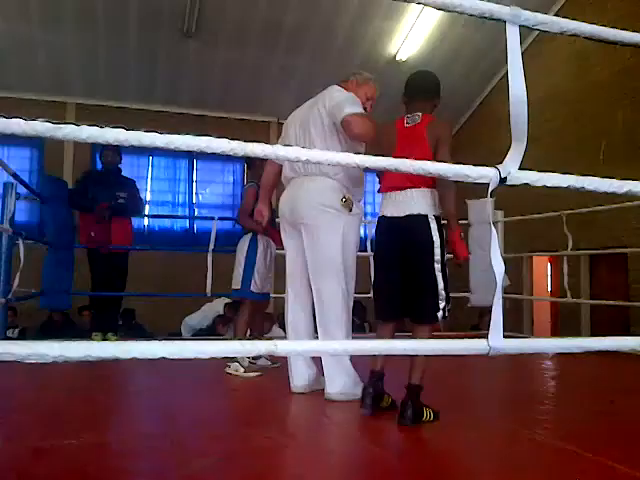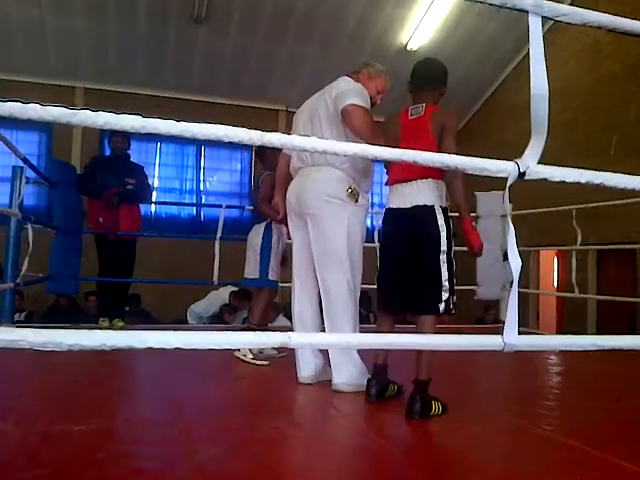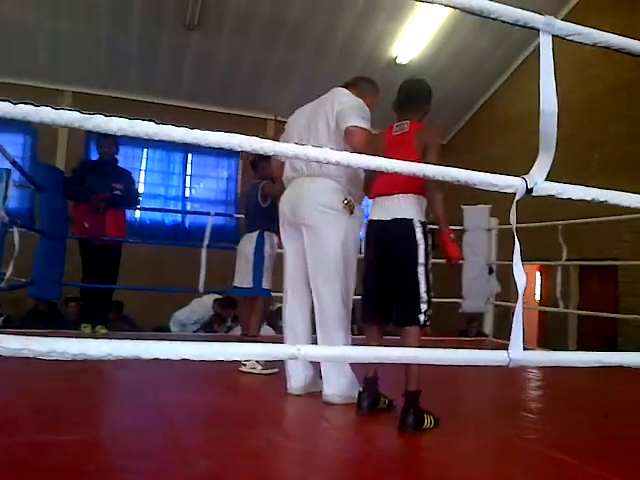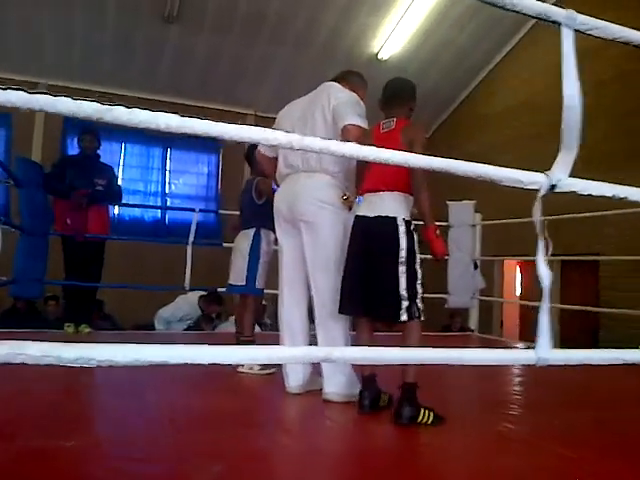
dt=0.3s
person 1, frame 1
left shoulder: (386, 132)
right shoulder: (439, 128)
left elbow: (382, 176)
right elbow: (444, 182)
right wrist: (455, 233)
left hip: (388, 220)
right hip: (421, 219)
left knee: (388, 311)
right knee: (425, 313)
left ankle: (374, 387)
right ankle: (412, 400)
person 1, frame 2
left shoulder: (392, 123)
right shoulder: (445, 118)
left elbow: (389, 170)
right elbow: (451, 173)
right wrist: (467, 224)
left hip: (394, 211)
right hip: (428, 210)
left knee: (390, 301)
right knee: (428, 305)
left ankle: (378, 378)
right ankle: (420, 394)
person 1, frame 3
left shoulder: (378, 139)
right shoulder: (427, 135)
left elbow: (369, 188)
right elbow: (432, 187)
right wrist: (447, 236)
left hip: (377, 223)
right hip: (408, 224)
left knee: (375, 313)
right knee: (411, 318)
left ankle: (369, 391)
right ankle: (412, 406)
person 1, frame 4
left shoulder: (368, 135)
right shoulder: (413, 132)
left elbow: (358, 183)
right elbow: (418, 183)
right wrist: (432, 231)
left hip: (364, 220)
right hip: (394, 220)
left knee: (364, 310)
right knee: (409, 313)
left ankle: (369, 390)
right ankle: (408, 398)
person 2, frame 1
left shoulder: (299, 113)
right shoulder: (340, 96)
left elbow: (274, 160)
right elbow: (358, 127)
left wrist: (263, 201)
right wrist: (376, 136)
left hip: (292, 198)
right hip: (326, 198)
left knee: (298, 290)
right knee: (332, 289)
left ankle: (302, 375)
right ankle: (340, 380)
person 2, frame 2
left shoulder: (310, 104)
right shoulder: (349, 88)
left elbow: (287, 154)
right elbow: (356, 117)
left wrist: (280, 193)
right wrist: (380, 141)
left hip: (300, 187)
right hip: (333, 189)
left knee: (306, 280)
right knee: (340, 278)
left ankle: (310, 365)
right ankle: (347, 371)
person 2, frame 3
left shoulder: (302, 112)
right shoulder: (350, 101)
left elbow: (279, 160)
right elbow: (358, 138)
left hip: (293, 197)
right hip: (328, 199)
left knee: (297, 289)
right knee: (332, 289)
left ankle: (299, 376)
right ankle: (338, 383)
person 2, frame 4
left shoulder: (291, 107)
right shoulder: (345, 97)
left elbow: (264, 154)
right elbow: (354, 136)
left hip: (287, 195)
right hip: (324, 193)
left knee: (292, 287)
right knee: (330, 286)
left ankle: (297, 374)
right ankle: (338, 380)
person 3, frame 1
left shoulder: (260, 190)
right shoulder: (253, 187)
right elbow: (242, 217)
right wrist: (268, 232)
left hip: (263, 246)
right hip: (255, 244)
left knee: (261, 303)
right knee: (249, 302)
left ankle: (255, 353)
right ankle: (237, 357)
person 3, frame 2
left shoulder: (266, 179)
right shoulder: (269, 177)
right elbow: (263, 203)
left wrist: (279, 251)
left hip: (268, 233)
right hip: (267, 233)
left knee: (263, 290)
right knee: (267, 290)
person 3, frame 3
left shoulder: (252, 190)
right shoulder: (266, 186)
left hip: (253, 241)
right hip: (260, 241)
left knee: (248, 299)
right knee: (261, 298)
person 3, frame 4
left shoulder: (250, 184)
right shoulder: (261, 182)
left hip: (250, 238)
right hip: (256, 239)
left knee: (246, 297)
right knee: (252, 296)
left ankle: (242, 348)
person 4, frame 1
left shoulder: (129, 183)
right shoulder: (89, 178)
left elbow: (138, 208)
right elbow: (73, 199)
left wrist: (113, 209)
right wrist: (94, 207)
left hip: (120, 241)
right hip: (96, 239)
left knee: (117, 285)
right knee: (99, 283)
left ankle: (111, 329)
right ankle: (97, 328)
person 4, frame 2
left shoulder: (137, 170)
right shoulder: (98, 163)
left elbow: (146, 194)
right elbow: (81, 184)
left wrist: (121, 195)
right wrist: (102, 193)
left hip: (128, 226)
right hip: (104, 225)
left knee: (124, 271)
right knee: (106, 269)
left ankle: (118, 315)
right ankle: (104, 314)
person 4, frame 3
left shoulder: (125, 175)
right shoulder: (85, 168)
left elbow: (133, 201)
right elbow: (68, 188)
left wrist: (108, 201)
right wrist: (89, 197)
left hip: (113, 233)
right hip: (89, 230)
left knee: (108, 278)
right knee: (90, 275)
left ankle: (100, 321)
right ankle: (87, 320)
person 4, frame 4
left shoulder: (107, 170)
right shoulder: (66, 163)
left elbow: (116, 196)
right elbow: (48, 183)
left wrist: (90, 197)
right wrist: (70, 193)
left hip: (96, 230)
right hip: (71, 227)
left knee: (92, 275)
right knee: (73, 273)
left ankle: (84, 320)
right ankle: (70, 319)
